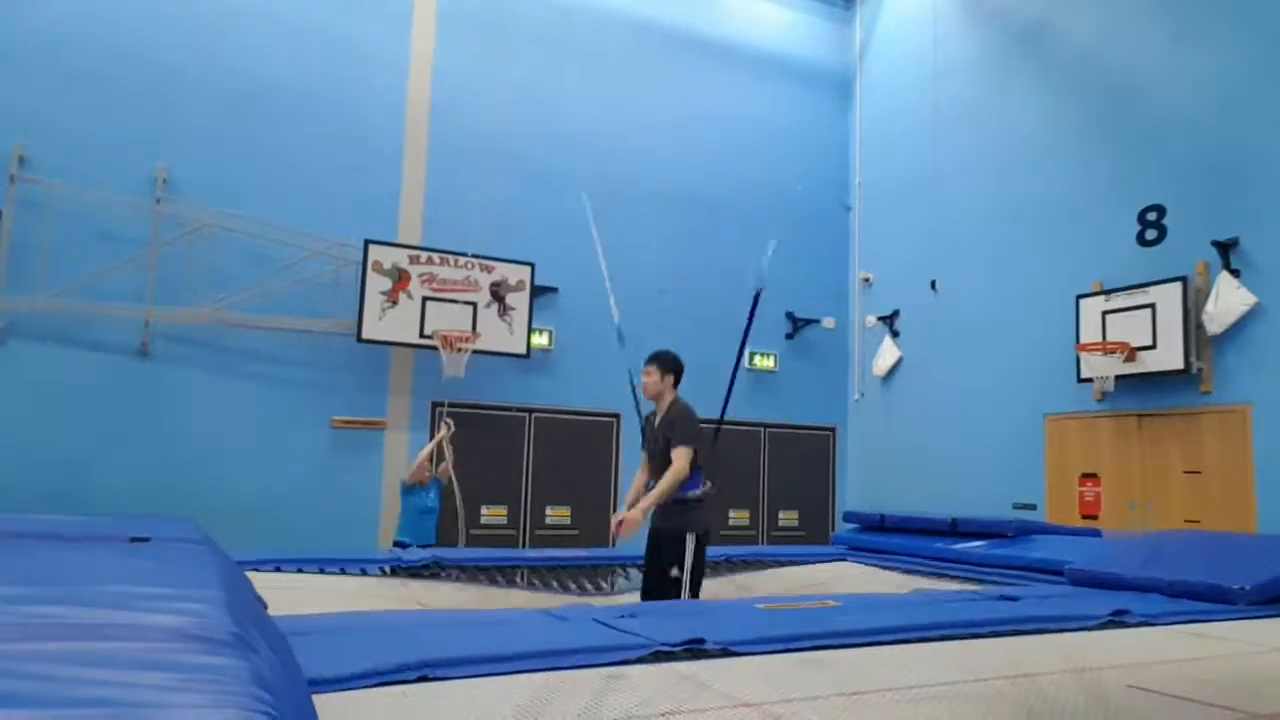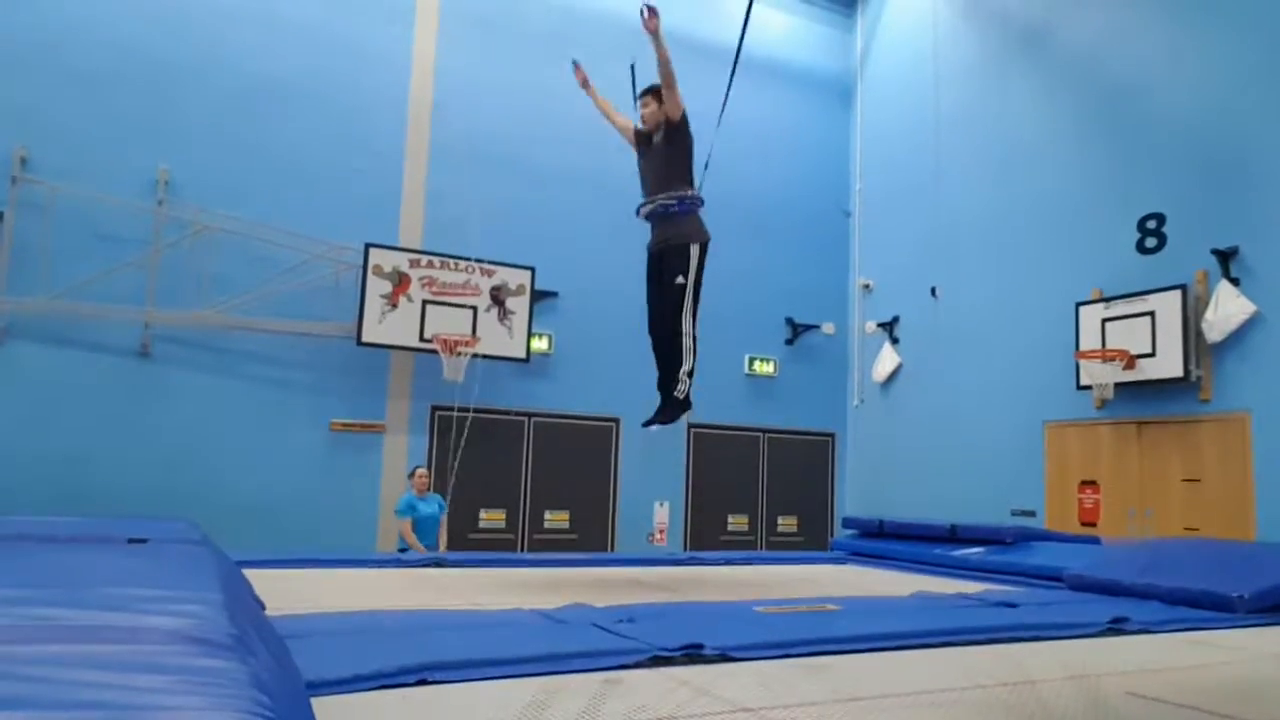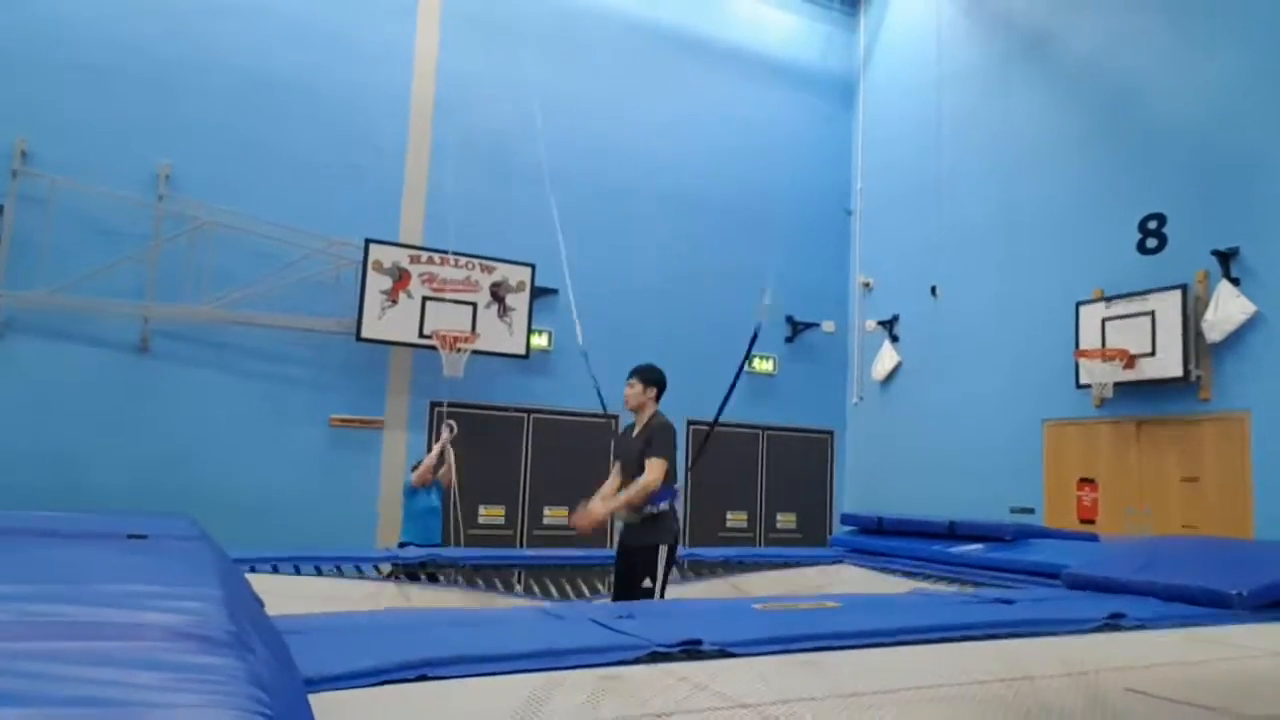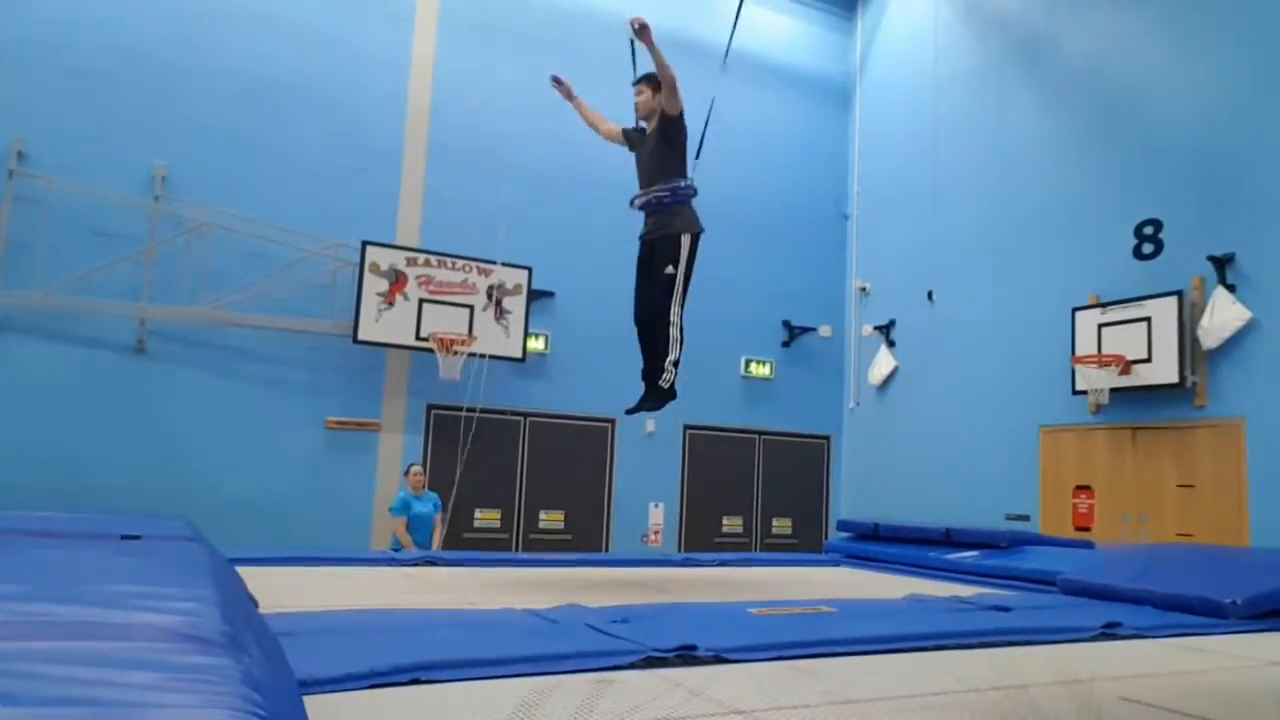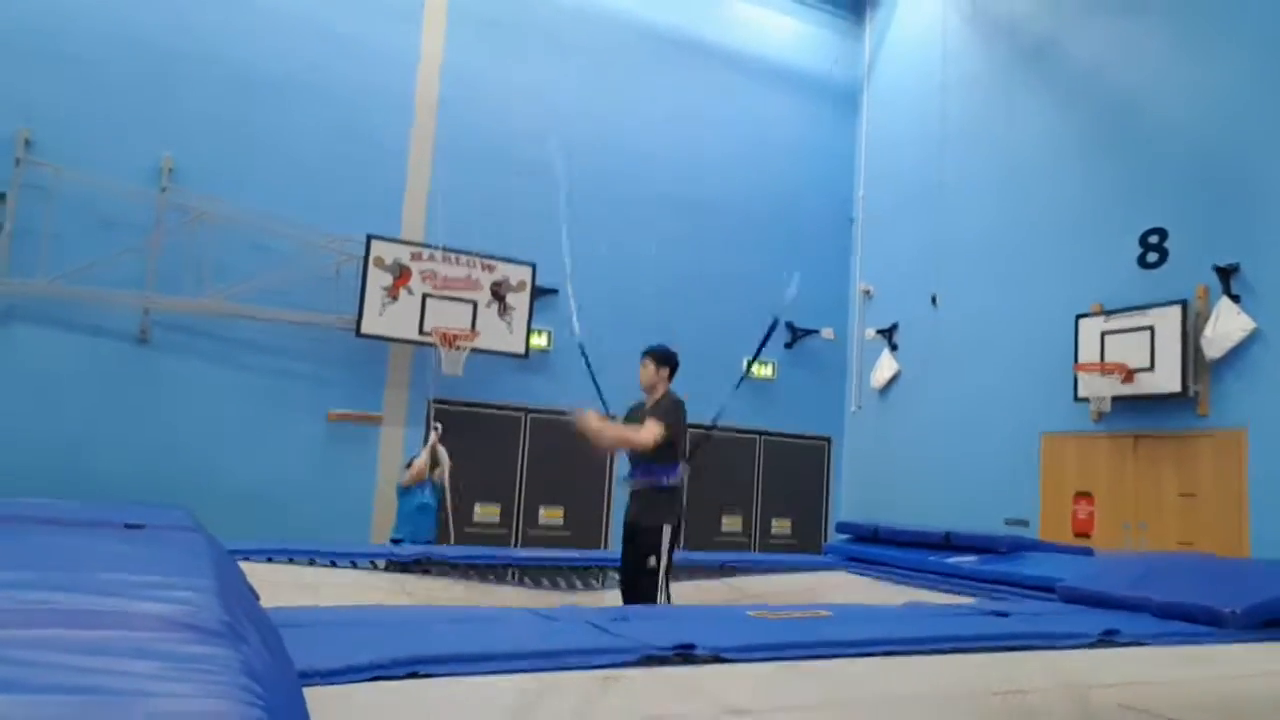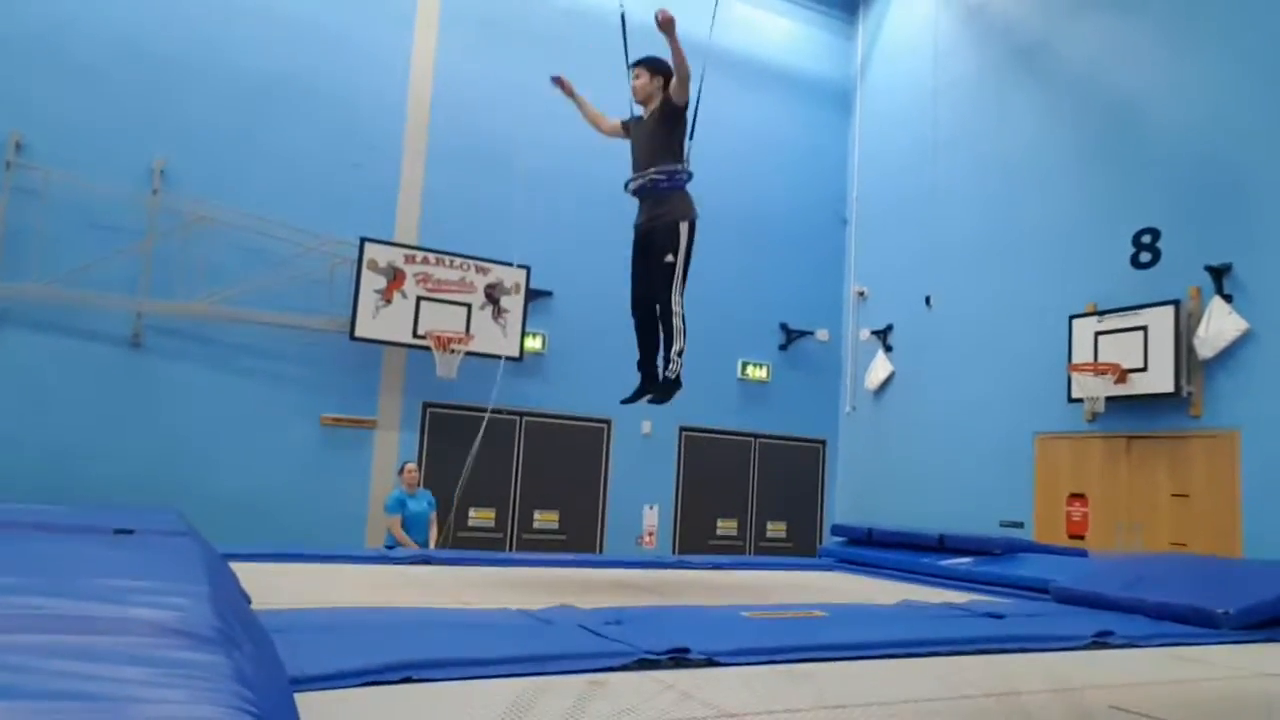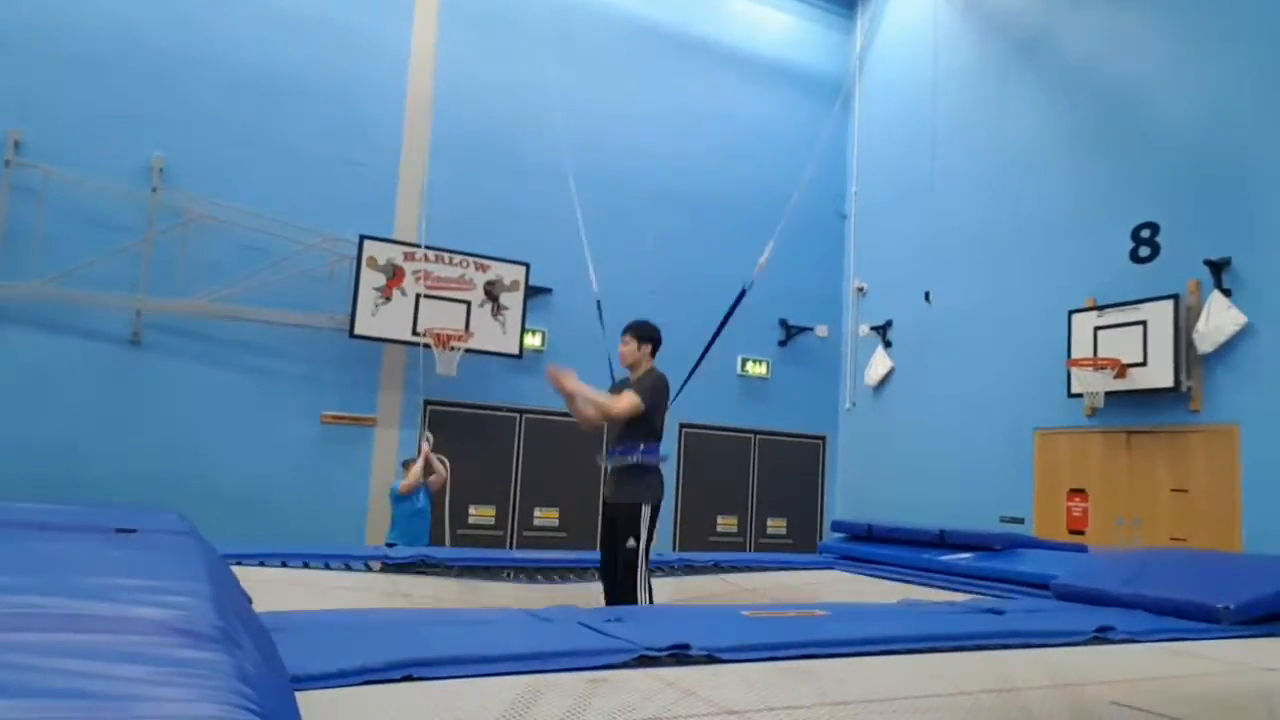
dt=0.7s
person 1, frame 1
left shoulder: (683, 418)
right shoulder: (650, 421)
left elbow: (680, 469)
right elbow: (645, 471)
left wrist: (642, 508)
right wrist: (625, 509)
left hip: (688, 519)
right hip: (663, 518)
left knee: (681, 595)
right knee: (652, 593)
person 1, frame 2
left shoulder: (677, 133)
right shoulder: (646, 143)
left elbow: (669, 81)
right elbow: (614, 116)
left wrist: (656, 37)
right wrist: (588, 87)
left hip: (685, 237)
right hip: (659, 240)
left knee: (681, 318)
right knee: (659, 324)
left ankle: (681, 392)
right ankle: (666, 396)
person 1, frame 3
left shoulder: (662, 429)
right shoulder: (627, 434)
left elbow: (652, 481)
right elbow: (615, 480)
left wrist: (608, 508)
right wrist: (594, 505)
left hip: (657, 529)
right hip: (632, 528)
right knee: (623, 604)
person 1, frame 4
left shoulder: (672, 124)
right shoulder: (638, 136)
left elbow: (670, 83)
right elbow: (602, 127)
left wrist: (649, 43)
right wrist: (572, 98)
left hip: (678, 227)
right hip: (652, 229)
left knee: (668, 308)
right knee: (645, 313)
left ankle: (665, 383)
right ankle: (652, 385)
person 1, frame 5
left shoulder: (671, 407)
right shoulder: (637, 411)
left elbow: (646, 441)
right elbow: (612, 444)
left wrist: (599, 427)
right wrist: (596, 428)
left hip: (662, 511)
right hip: (638, 506)
left knee: (654, 582)
right knee: (630, 583)
person 1, frame 6
left shoulder: (672, 110)
right shoulder: (638, 123)
left elbow: (683, 75)
right elbow: (604, 125)
left wrist: (670, 34)
right wrist: (573, 95)
left hip: (674, 214)
right hip: (646, 216)
left knee: (668, 297)
right knee: (641, 302)
left ankle: (671, 373)
right ankle: (648, 376)
person 1, frame 7
left shoulder: (655, 383)
right shoulder: (623, 384)
left elbow: (618, 410)
right elbow: (590, 419)
left wrist: (576, 388)
right wrist: (570, 394)
left hip: (640, 491)
right hip: (616, 487)
left knee: (633, 570)
right knee: (609, 568)
